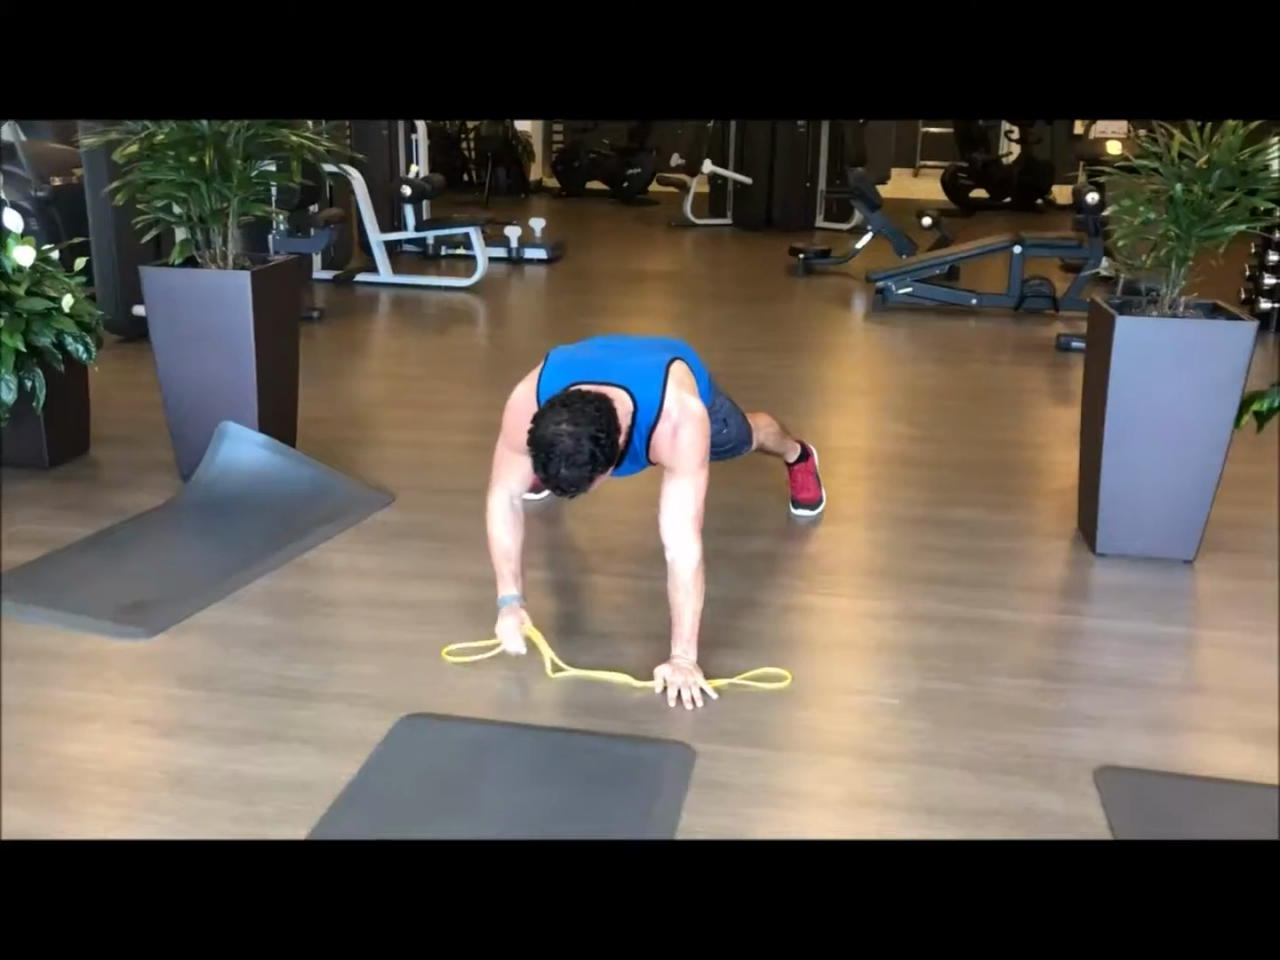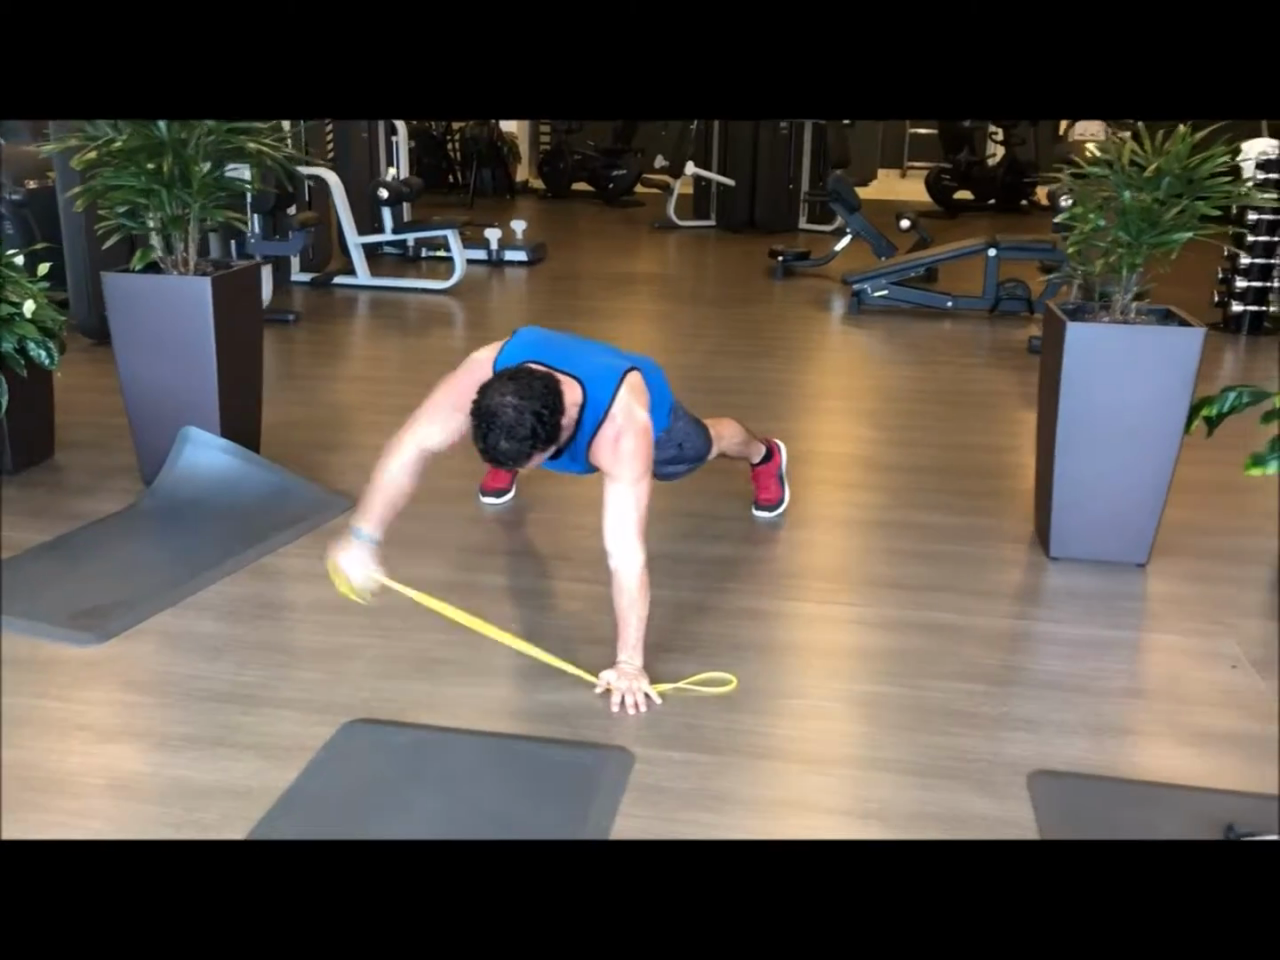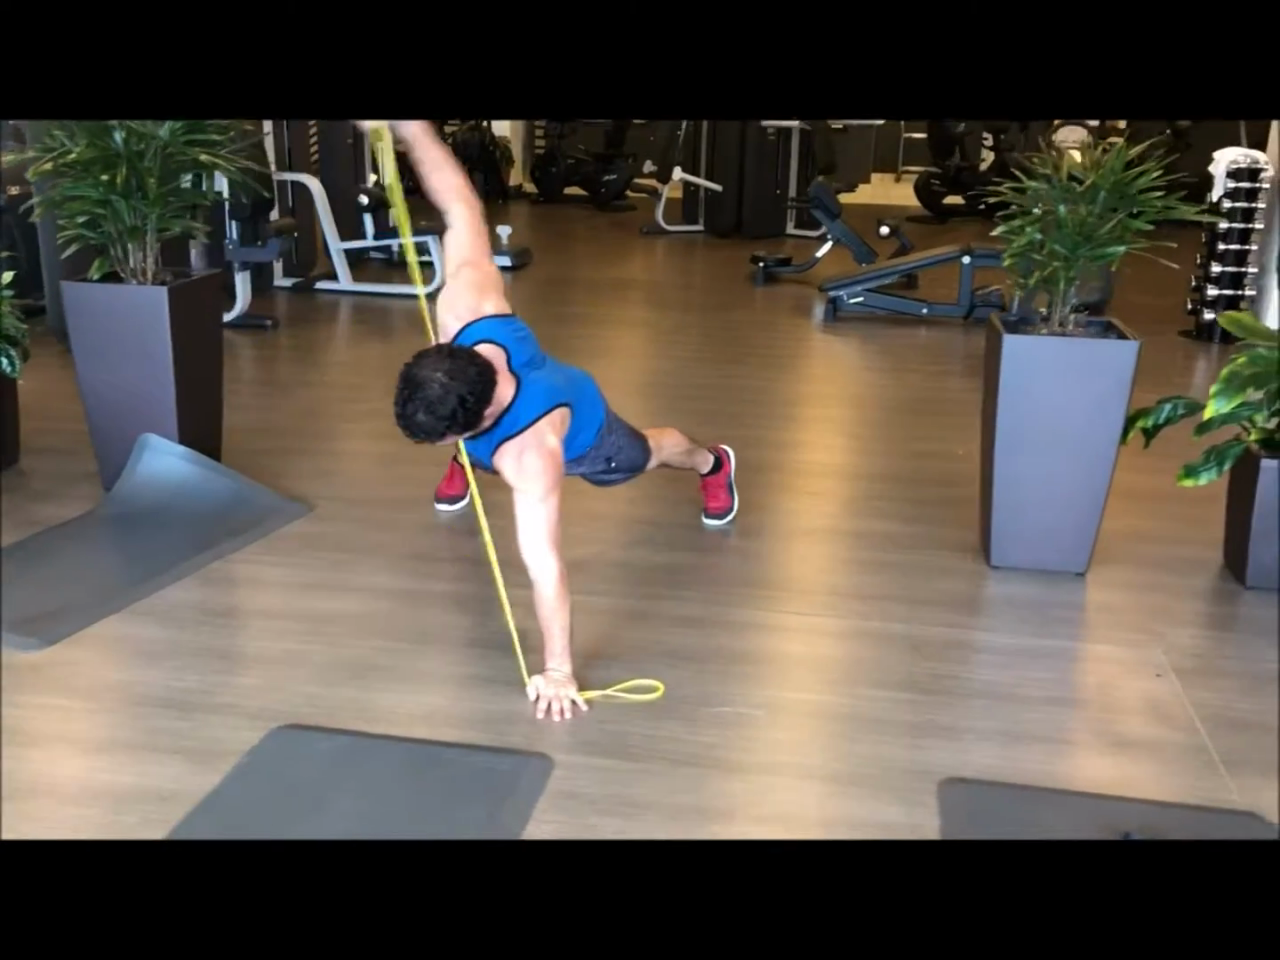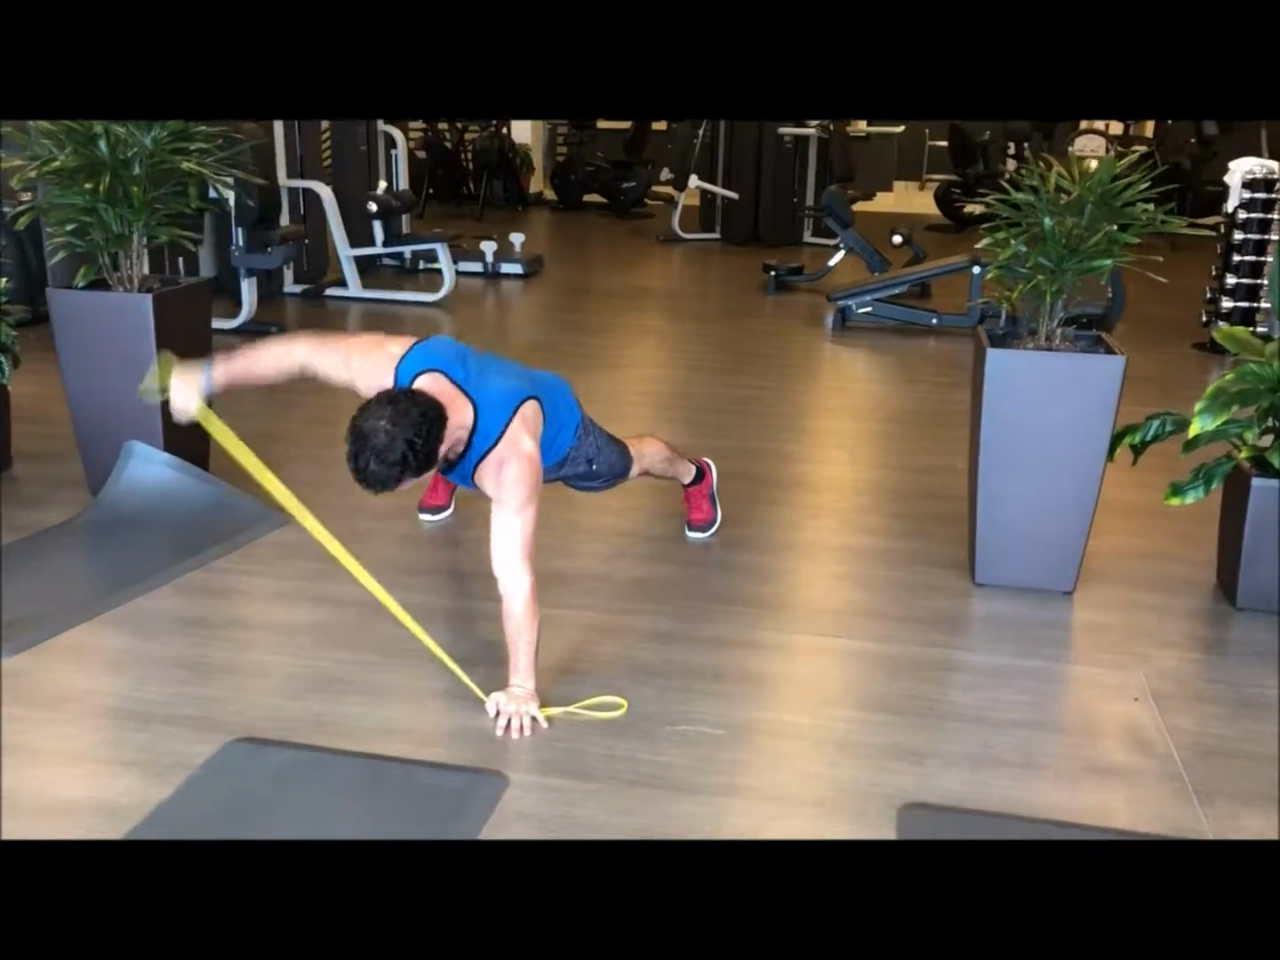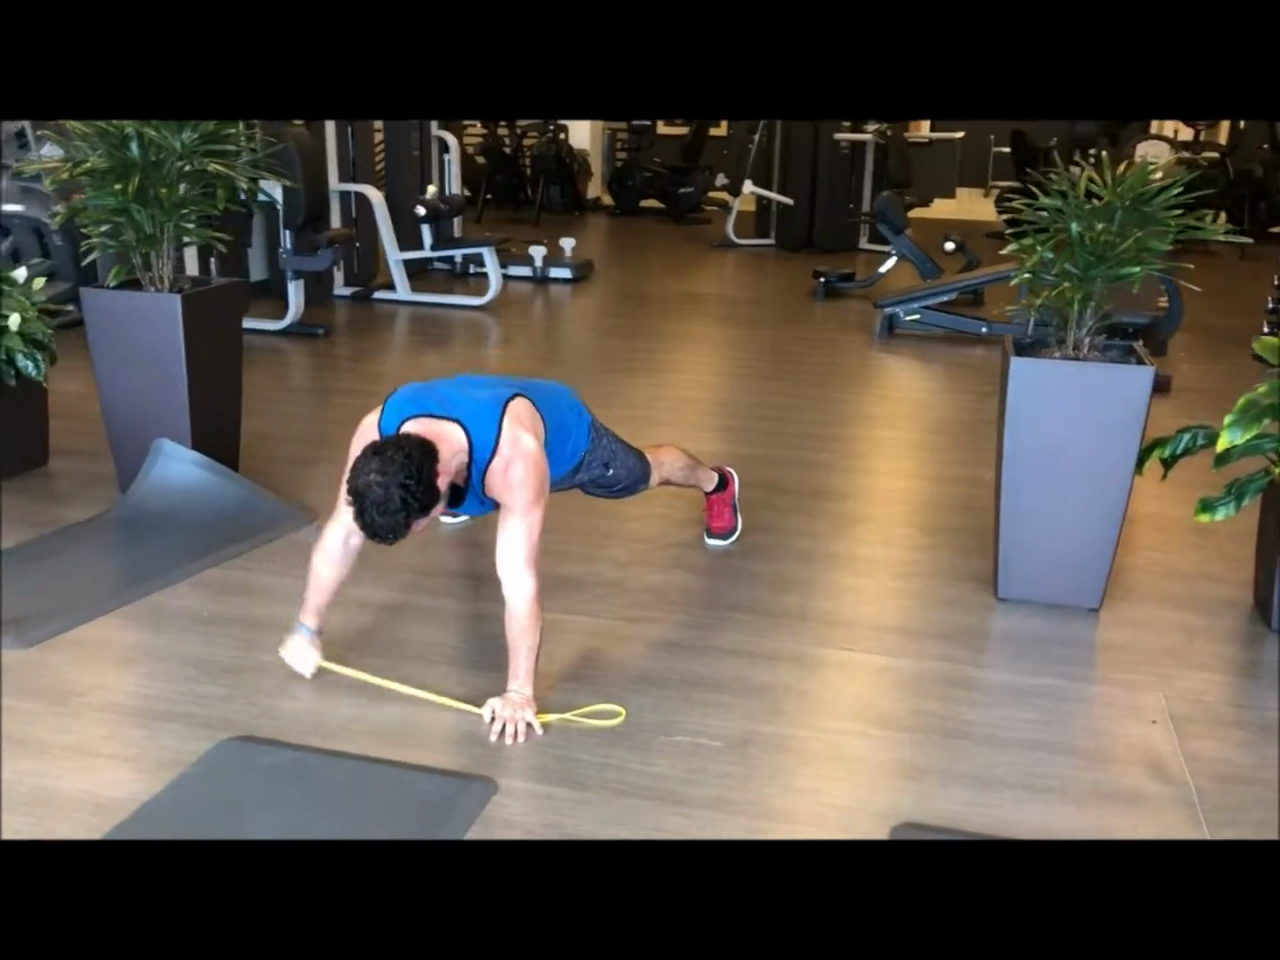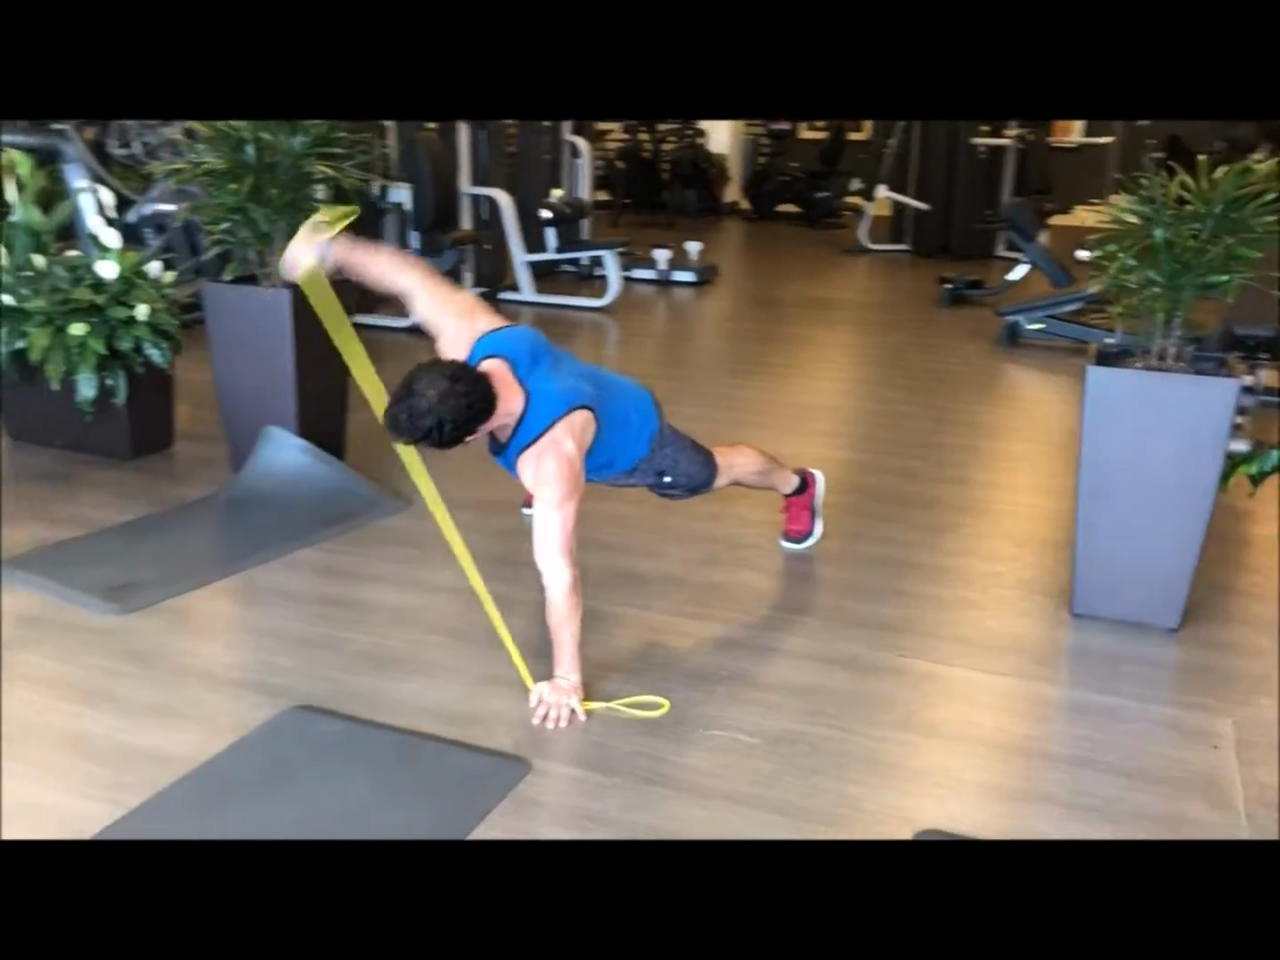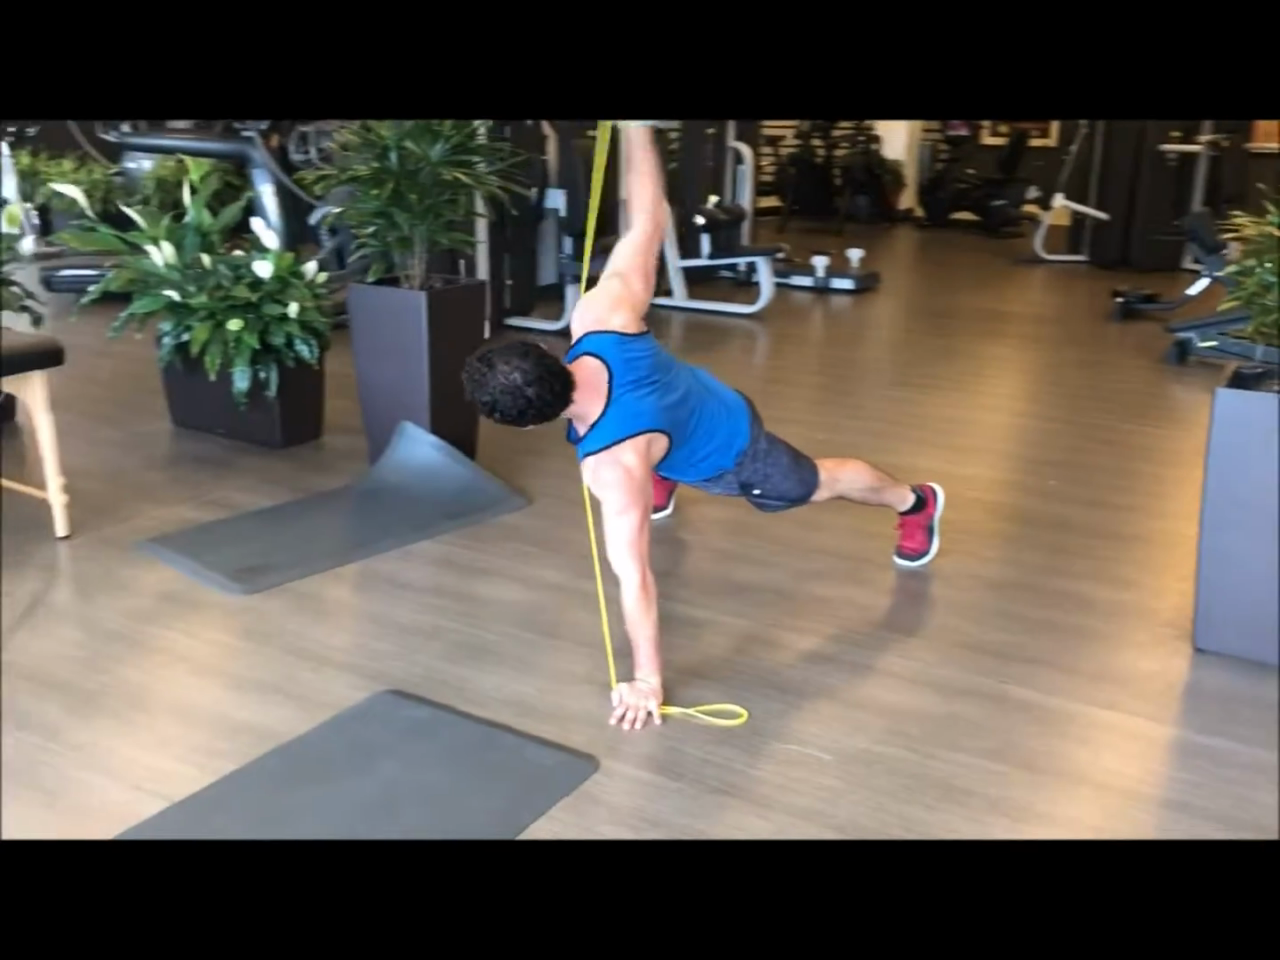
dt=0.5s
person 1, frame 1
left shoulder: (678, 421)
right shoulder: (528, 404)
left elbow: (682, 545)
right elbow: (504, 497)
left wrist: (683, 658)
right wrist: (509, 600)
left hip: (677, 379)
left knee: (743, 438)
left ankle: (797, 454)
person 1, frame 2
left shoulder: (623, 431)
right shoulder: (492, 370)
left elbow: (625, 553)
right elbow: (413, 445)
left wrist: (629, 665)
right wrist: (362, 538)
left hip: (646, 407)
left knee: (711, 442)
right knee: (516, 456)
left ankle: (763, 453)
right ankle: (508, 467)
person 1, frame 3
left shoulder: (530, 447)
right shoulder: (469, 315)
left elbow: (543, 565)
right elbow: (462, 212)
left wrist: (558, 673)
right wrist: (409, 124)
left hip: (583, 437)
left knee: (640, 458)
right knee: (469, 451)
left ankle: (714, 464)
right ankle: (468, 464)
person 1, frame 4
left shoulder: (509, 459)
right shoulder: (397, 368)
left elbow: (514, 581)
right elbow: (303, 353)
left wrist: (521, 688)
right wrist: (210, 375)
left hip: (559, 439)
right hip: (495, 395)
left knee: (625, 463)
right knee: (441, 482)
left ankle: (693, 473)
right ankle: (448, 485)
person 1, frame 5
left shoulder: (513, 460)
right shoulder: (378, 432)
left elbow: (519, 584)
right elbow: (341, 534)
left wrist: (519, 693)
right wrist: (306, 629)
left hip: (571, 441)
left knee: (647, 472)
right knee: (467, 500)
left ankle: (716, 482)
right ankle: (477, 498)
person 1, frame 6
left shoulder: (546, 453)
right shoulder: (483, 341)
left elbow: (559, 574)
right elbow: (410, 277)
left wrist: (567, 679)
right wrist: (331, 248)
left hip: (636, 445)
right hip: (600, 403)
left knee: (714, 473)
left ankle: (796, 484)
person 1, frame 7
left shoulder: (613, 463)
right shoulder: (603, 319)
left elbow: (633, 578)
right elbow: (645, 223)
left wrist: (647, 682)
right wrist: (636, 133)
left hip: (732, 457)
right hip: (708, 403)
left knee: (819, 485)
left ankle: (916, 502)
